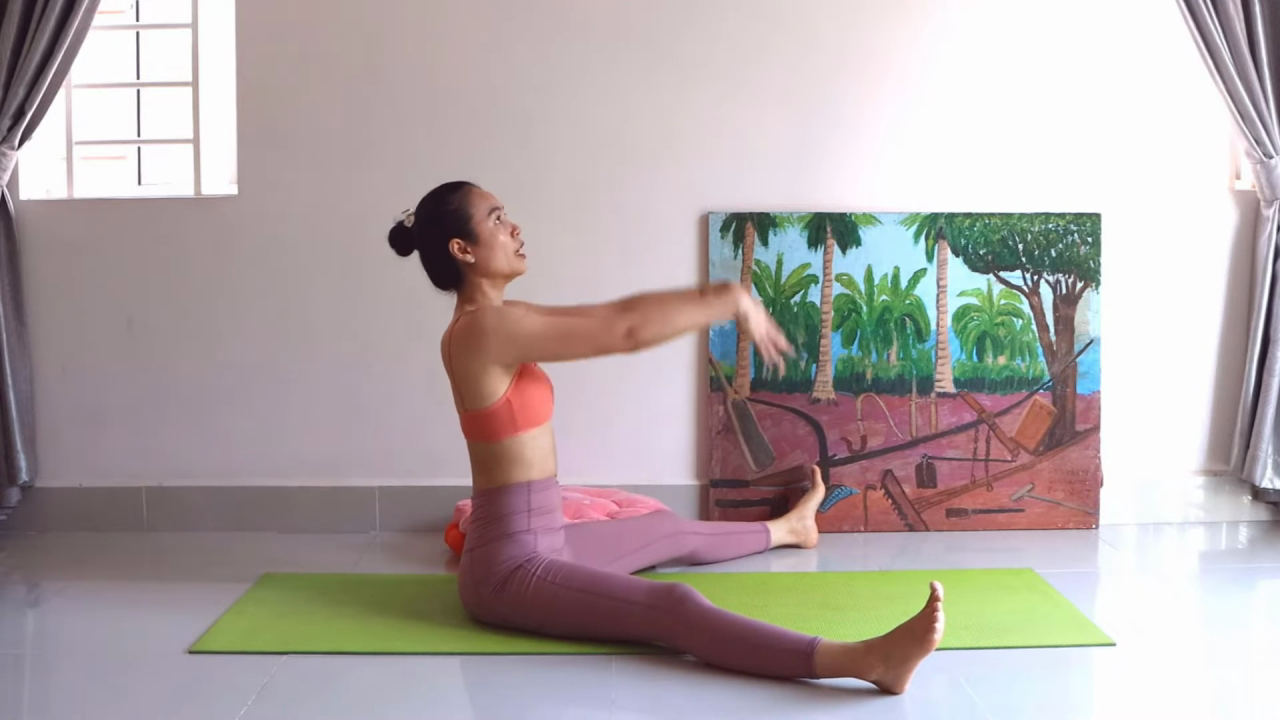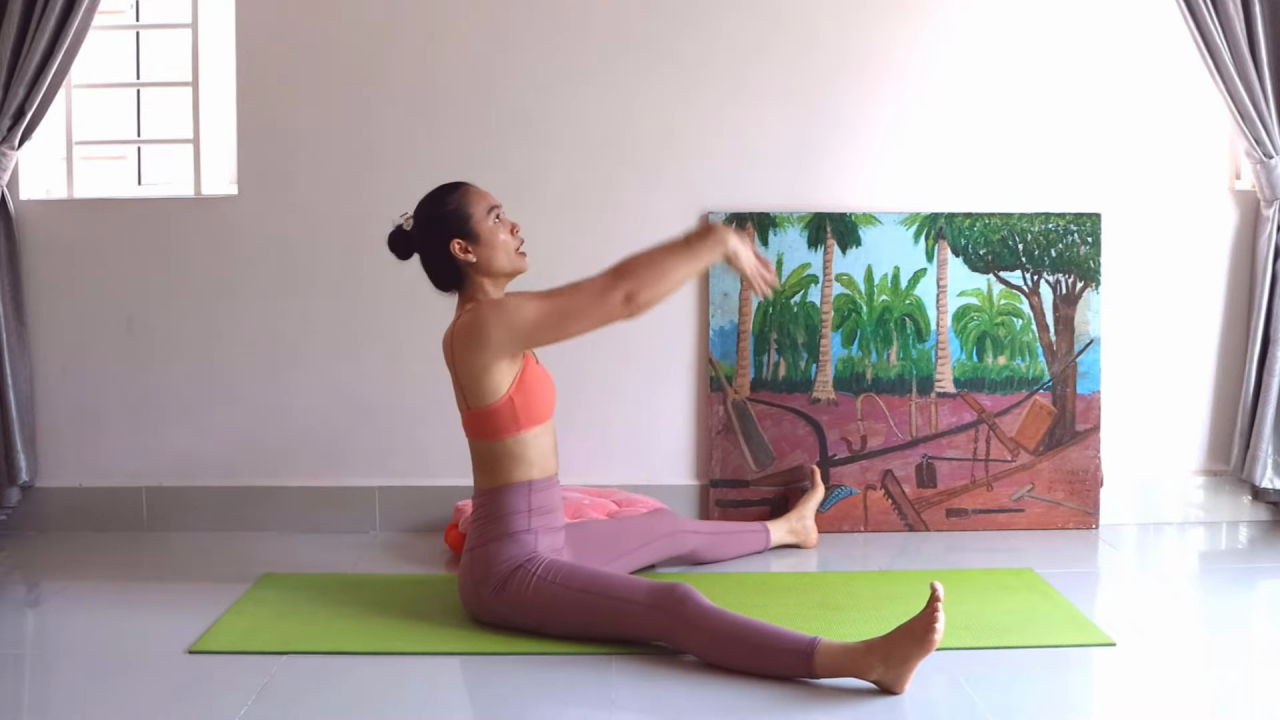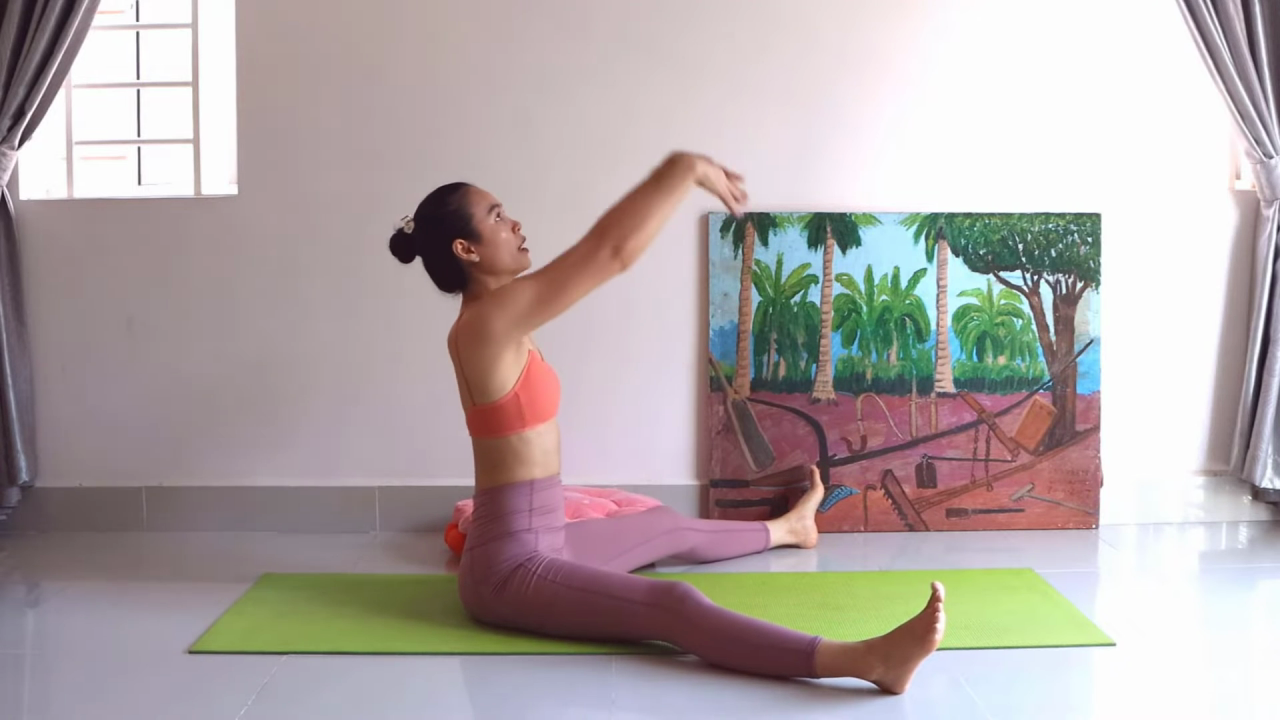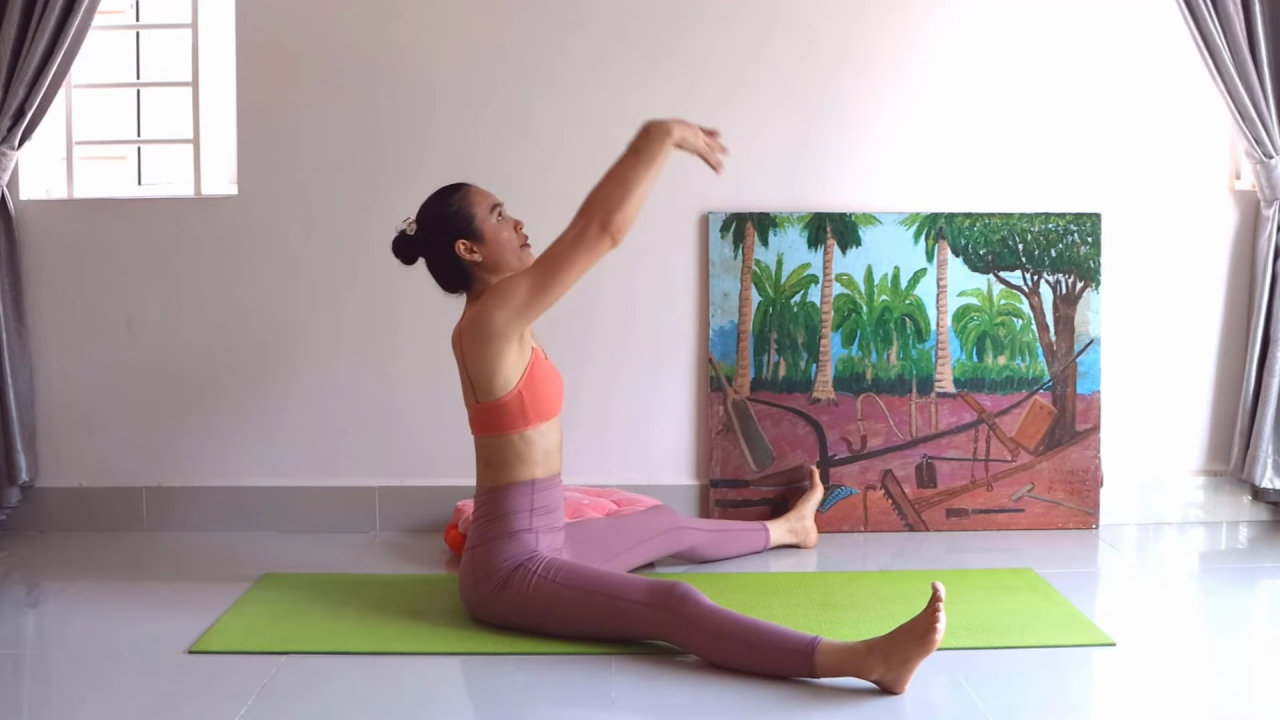
dt=0.1s
person 1, frame 1
left shoulder: (501, 322)
right shoulder: (482, 331)
left elbow: (612, 314)
right elbow: (625, 332)
left wrist: (716, 297)
right wrist: (728, 302)
left hip: (542, 540)
right hip: (509, 566)
left knee: (666, 530)
right knee: (673, 608)
left ankle: (785, 528)
right ankle: (868, 660)
person 1, frame 2
left shoulder: (499, 317)
right shoulder: (485, 326)
left elbow: (611, 285)
right elbow: (623, 296)
left wrist: (701, 243)
right wrist: (713, 242)
left hip: (541, 541)
right hip: (509, 566)
left knee: (664, 529)
right knee: (673, 607)
left ankle: (784, 528)
right ankle: (867, 660)
person 1, frame 3
left shoulder: (501, 318)
right shoulder: (486, 324)
left elbow: (599, 250)
right elbow: (611, 255)
left wrist: (677, 175)
right wrist: (682, 173)
left hip: (539, 540)
right hip: (511, 569)
left knee: (664, 525)
right knee: (672, 605)
left ankle: (782, 528)
right ankle: (868, 660)
person 1, frame 4
left shoulder: (501, 316)
right shoulder: (490, 319)
left elbow: (591, 230)
right elbow: (603, 231)
left wrist: (654, 144)
right wrist: (655, 139)
left hip: (539, 541)
right hip: (510, 568)
left knee: (664, 527)
right knee: (672, 605)
left ankle: (782, 528)
right ankle: (868, 660)
